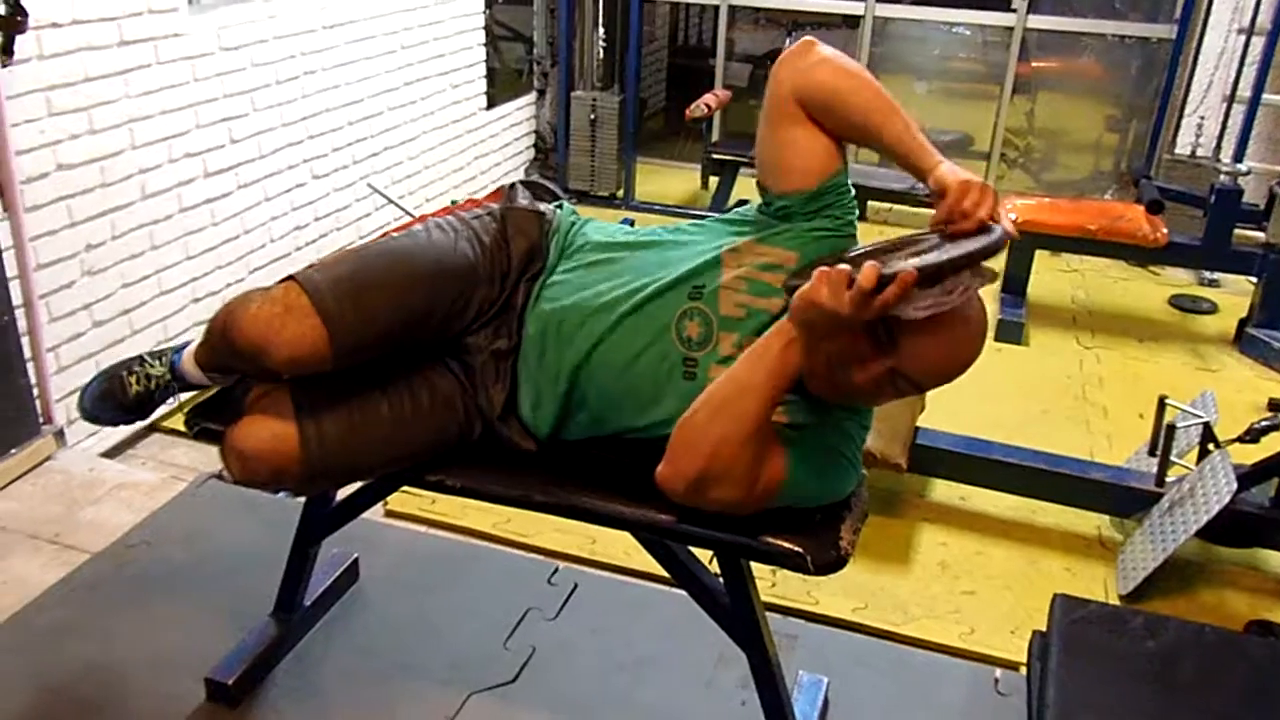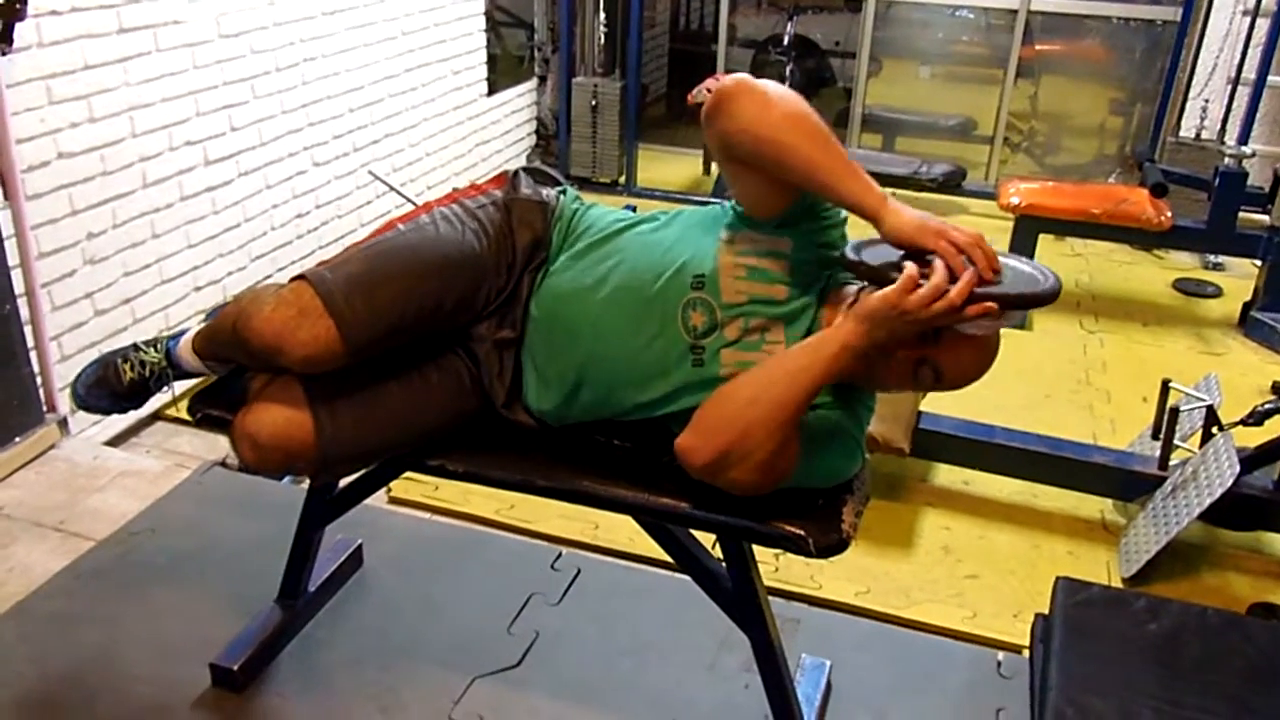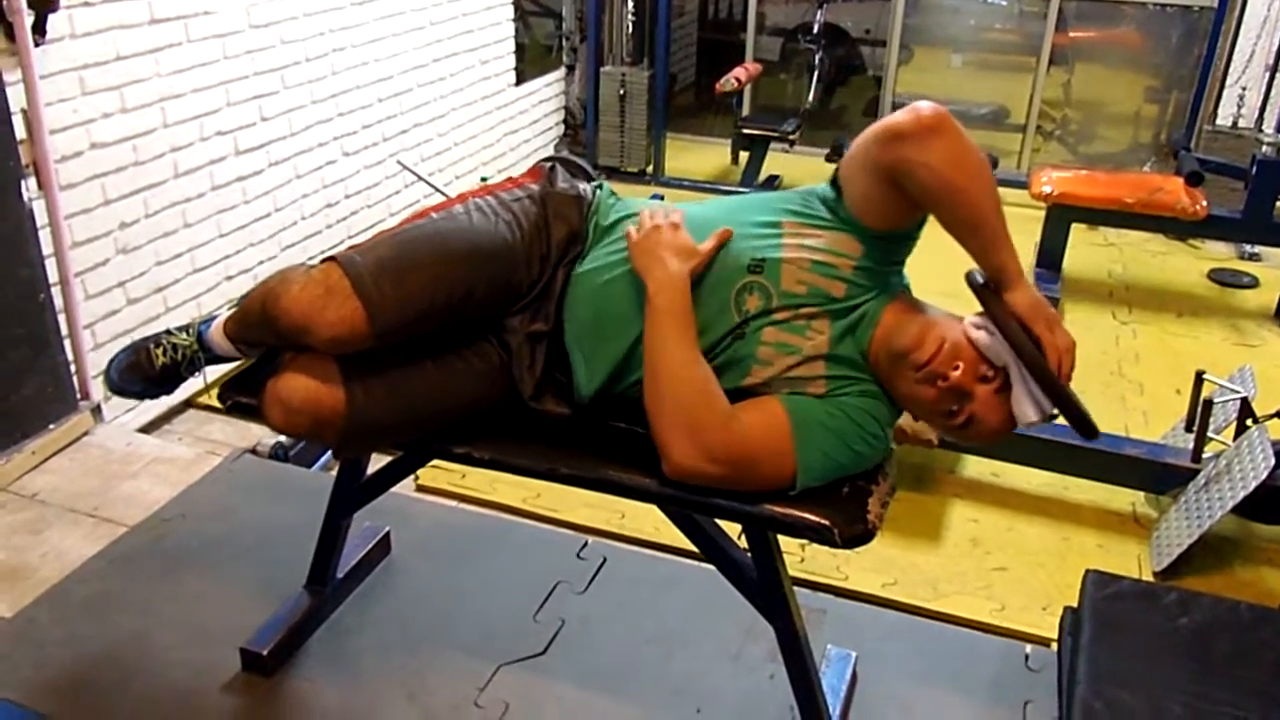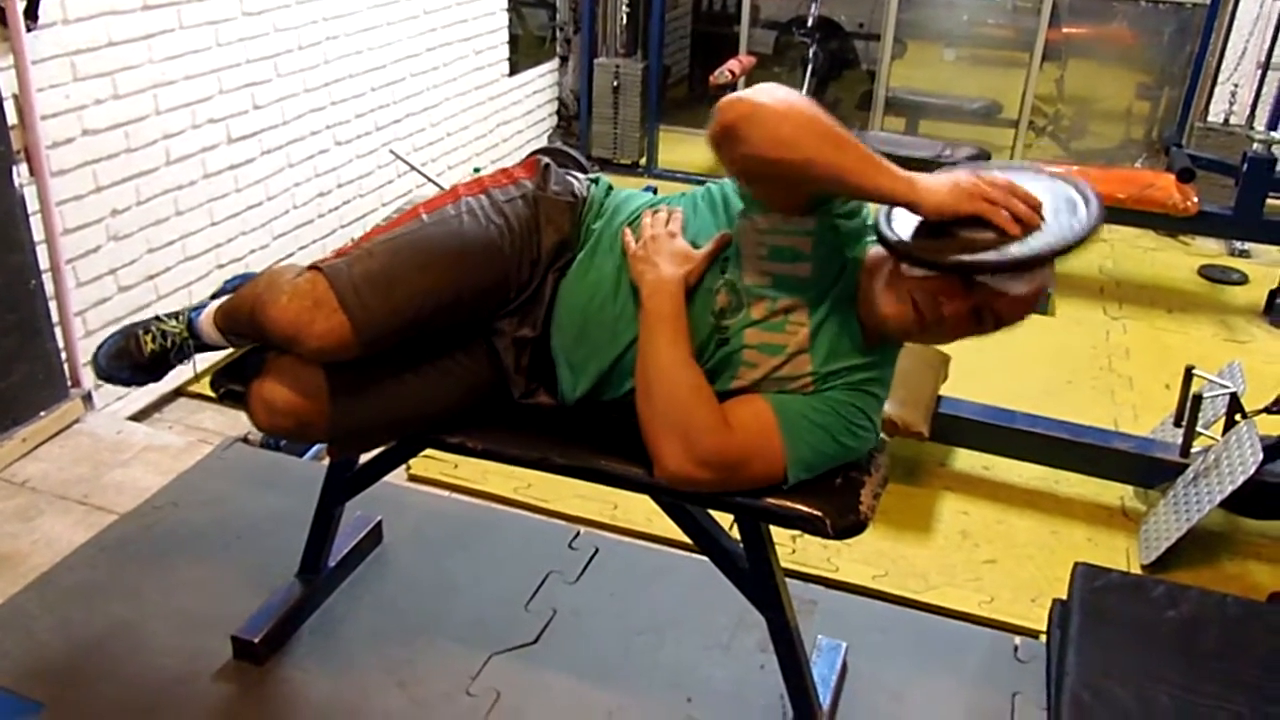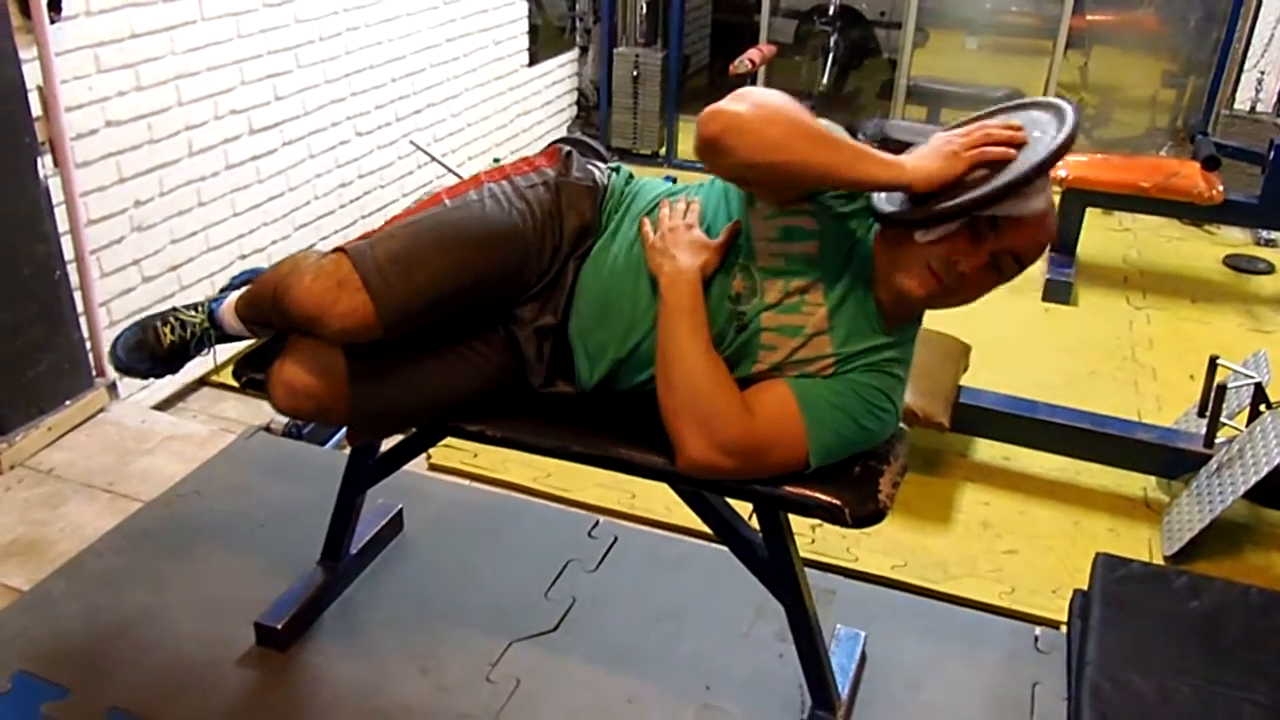
dt=1s
person 1, frame 1
left shoulder: (826, 452)
right shoulder: (820, 237)
left elbow: (691, 477)
right elbow: (805, 67)
left wrist: (801, 337)
right wrist: (935, 166)
left hip: (500, 397)
left knee: (256, 452)
right knee: (270, 331)
left ankle: (249, 380)
right ankle: (198, 364)
person 1, frame 2
left shoulder: (832, 430)
right shoulder: (816, 233)
left elbow: (709, 452)
right elbow: (735, 103)
left wrist: (857, 340)
right wrist: (889, 209)
left hip: (506, 378)
left knee: (267, 439)
right knee: (292, 330)
left ankle: (240, 363)
right ankle: (196, 349)
person 1, frame 3
left shoulder: (851, 428)
right shoulder: (873, 247)
left elbow: (695, 450)
right elbow: (920, 132)
left wrist: (666, 283)
right wrist: (1016, 287)
left hip: (538, 362)
left knee: (298, 403)
right knee: (319, 310)
left ankle: (258, 358)
right ankle: (223, 332)
person 1, frame 4
left shoulder: (845, 409)
right shoulder: (839, 208)
left elbow: (688, 457)
right elbow: (742, 118)
left wrist: (662, 287)
right wrist: (923, 189)
left hip: (528, 363)
left knee: (283, 406)
right knee: (308, 321)
left ankle: (252, 327)
right ankle: (222, 317)
person 1, frame 5
left shoulder: (866, 391)
right shoulder: (847, 194)
left elbow: (710, 445)
right elbow: (726, 128)
left wrist: (681, 277)
right wrist: (908, 166)
left hip: (544, 348)
left knee: (303, 386)
right knee: (330, 298)
left ankle: (273, 311)
right ankle: (240, 308)
